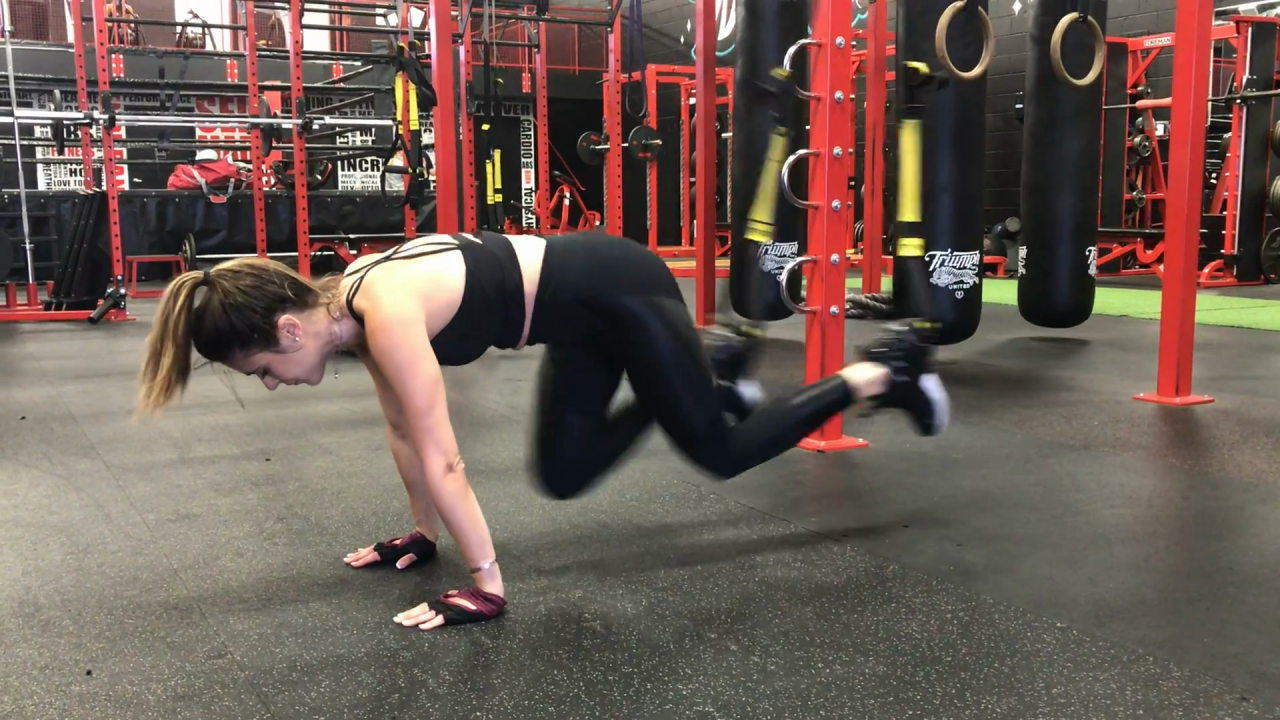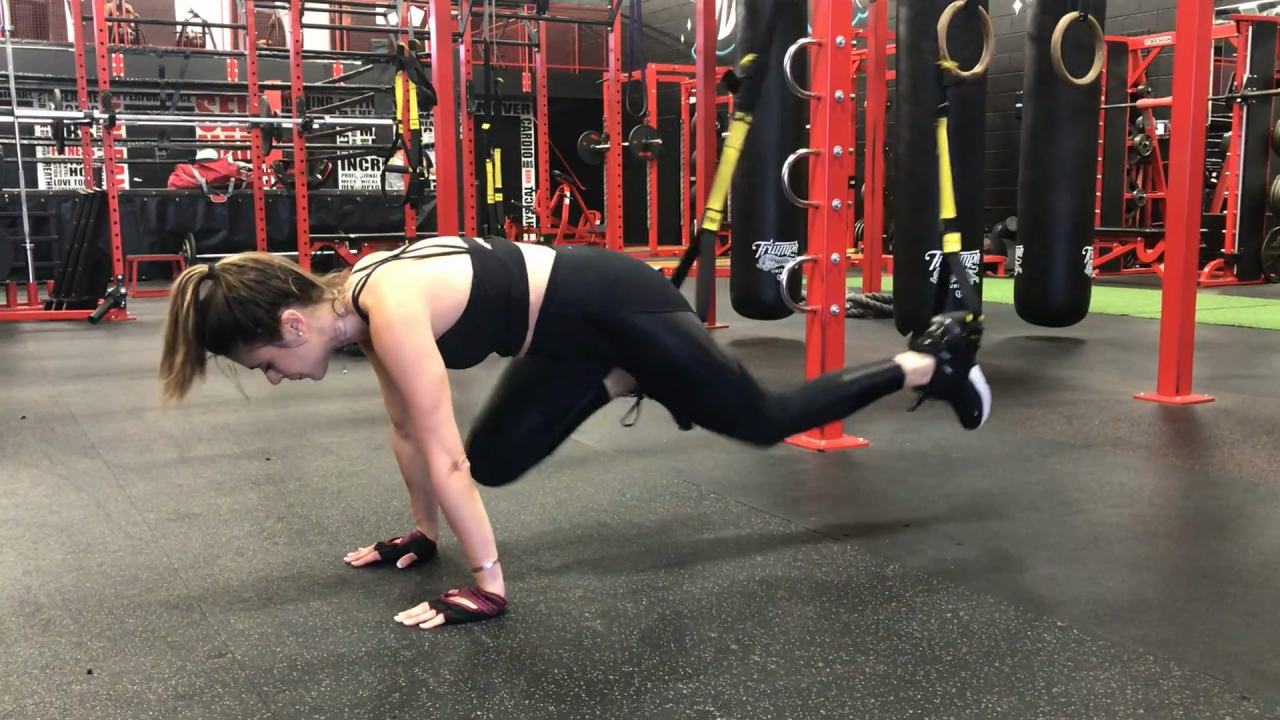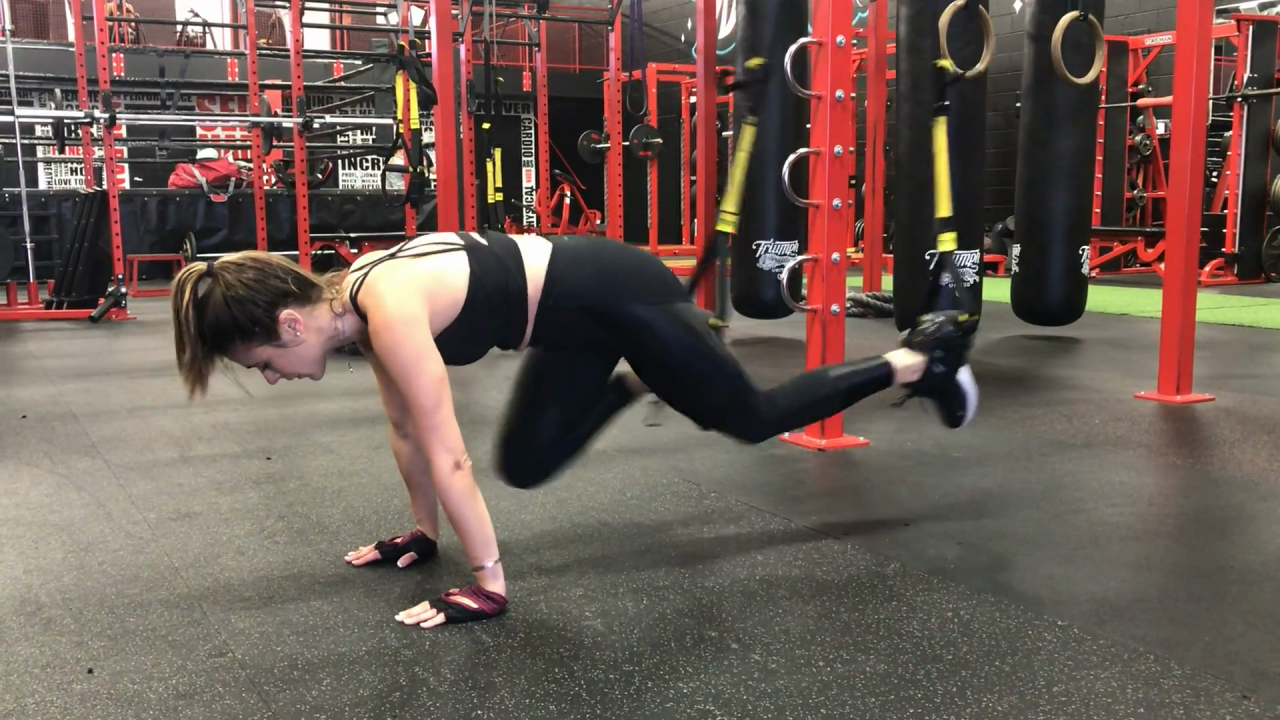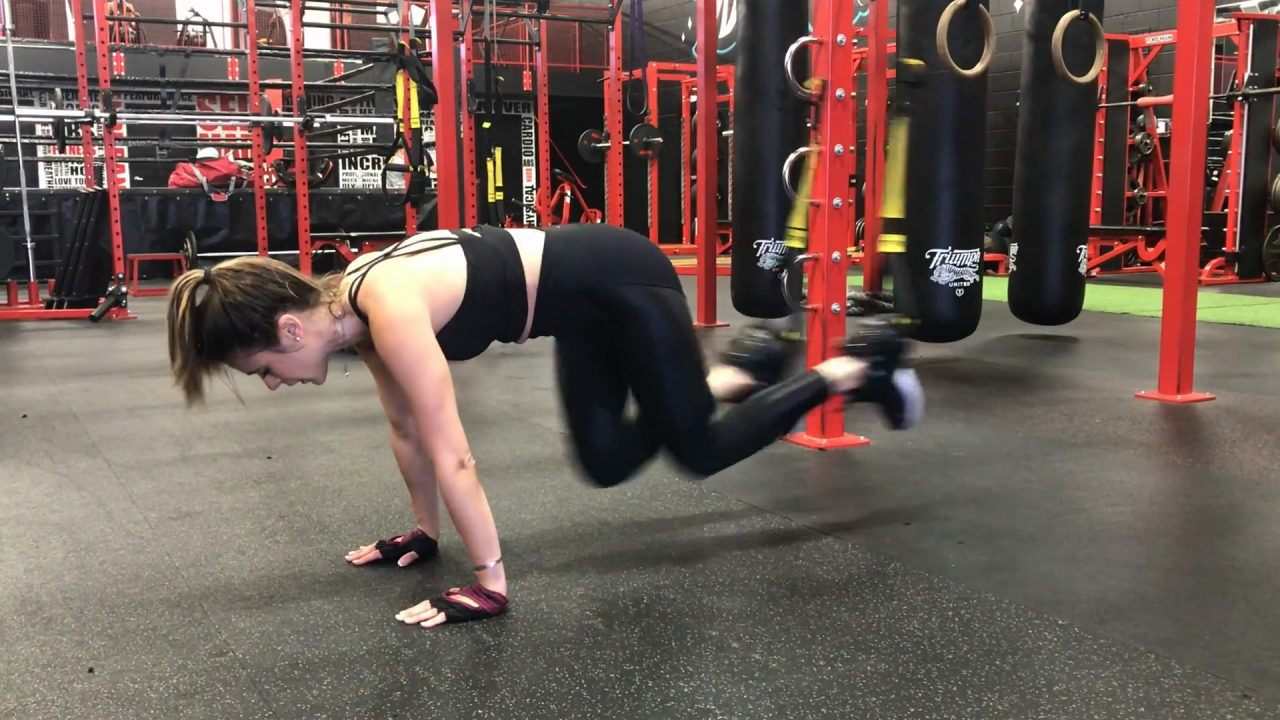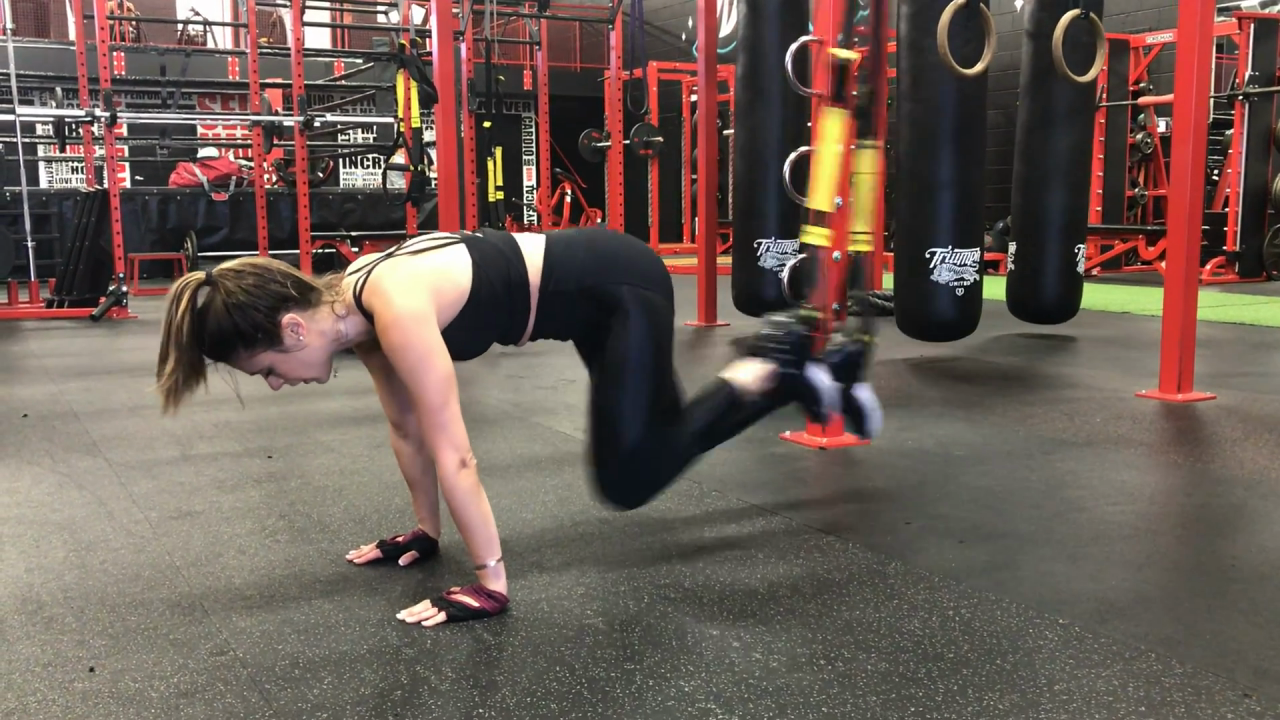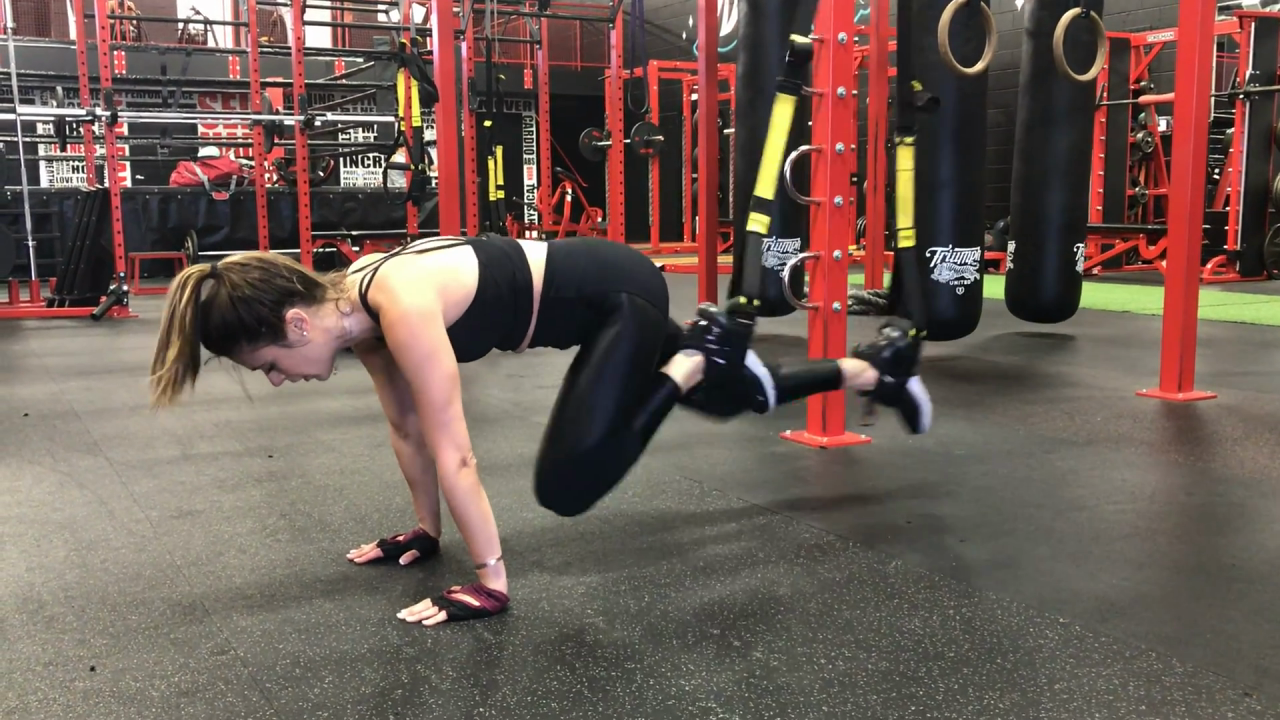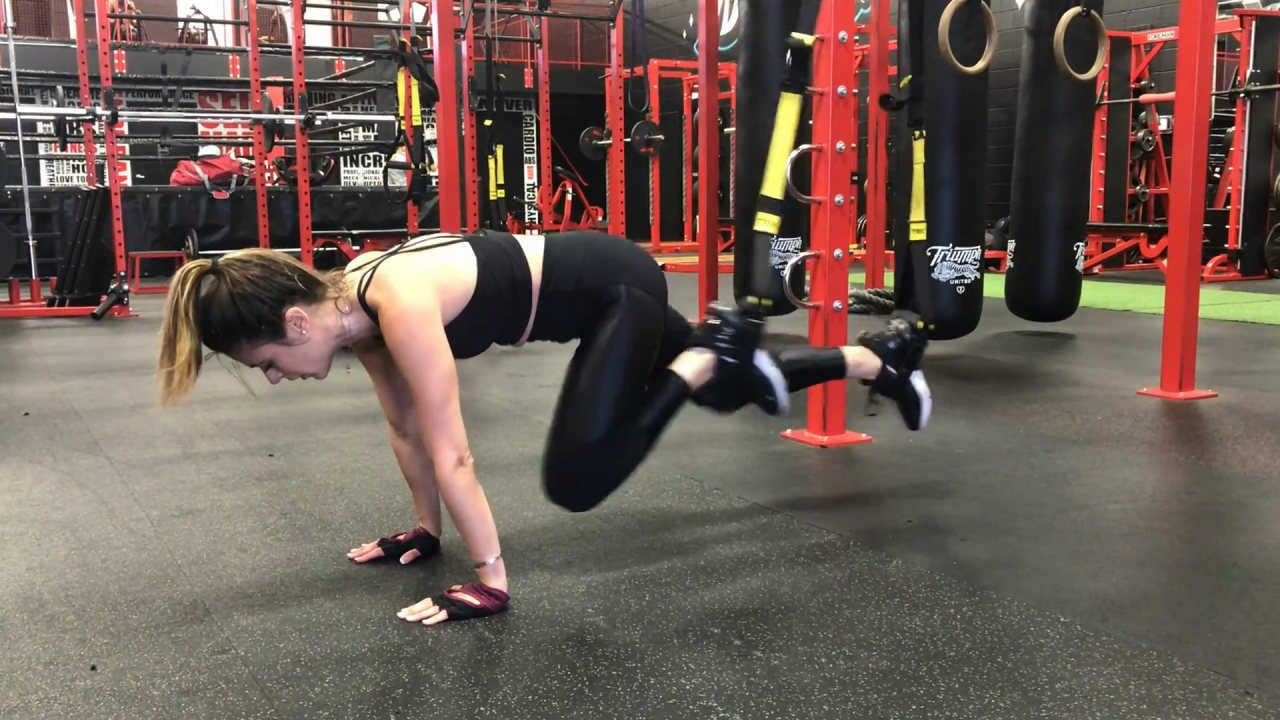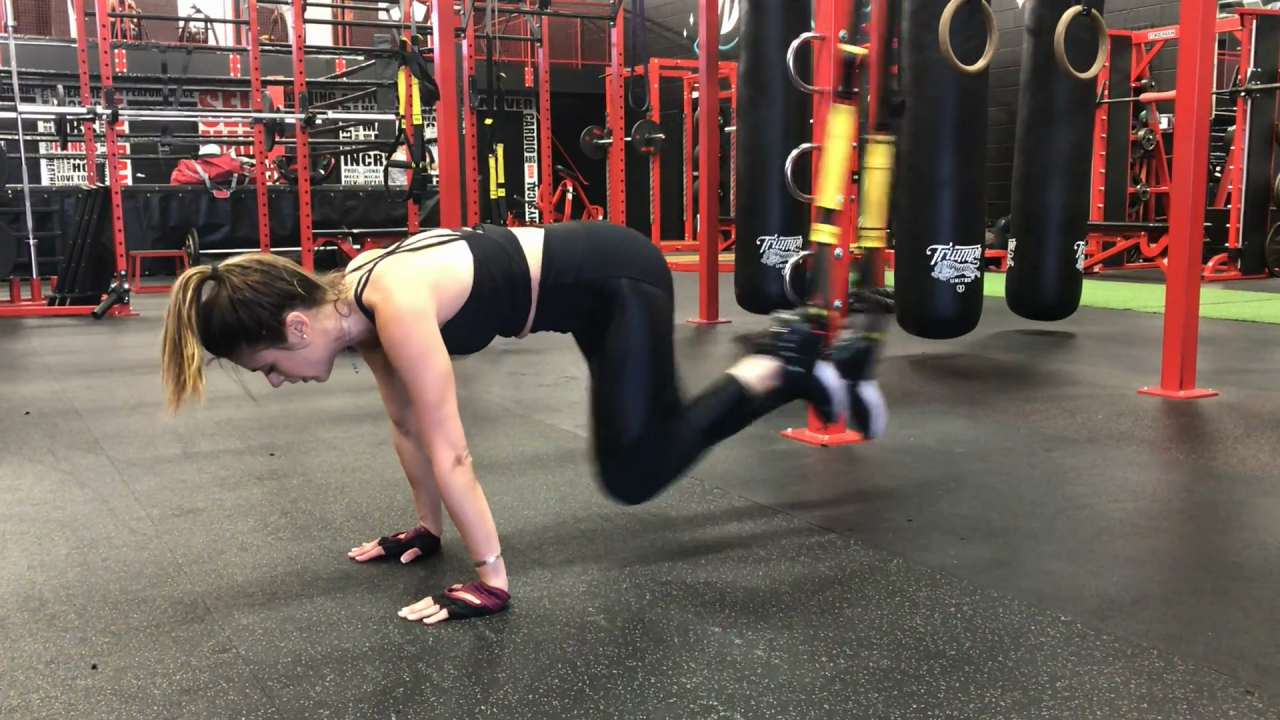
dt=0.1s
person 1, frame 1
left shoulder: (386, 314)
right shoulder: (346, 304)
left elbow: (442, 458)
right elbow: (404, 431)
left wrist: (486, 584)
right wrist: (422, 533)
left hip: (612, 294)
right hip: (579, 303)
left knee: (722, 450)
right knee: (564, 478)
left ankle: (880, 373)
right ankle: (706, 377)
person 1, frame 2
left shoulder: (389, 313)
right shoulder: (358, 294)
left elbow: (444, 457)
right elbow: (407, 430)
left wrist: (488, 583)
right wrist: (423, 533)
left hip: (614, 307)
right hip: (576, 320)
left knee: (761, 420)
right knee: (498, 457)
left ankle: (930, 363)
right ankle: (612, 386)
person 1, frame 3
left shoulder: (388, 312)
right shoulder: (357, 293)
left elbow: (446, 455)
right elbow: (406, 429)
left wrist: (490, 582)
right wrist: (423, 531)
left hip: (615, 295)
right hip: (576, 303)
left knee: (752, 418)
right knee: (525, 462)
left ankle: (921, 361)
right ankle: (635, 380)
person 1, frame 4
left shoulder: (388, 310)
right shoulder: (344, 302)
left elbow: (448, 452)
right elbow: (404, 428)
left wrist: (488, 582)
right wrist: (424, 532)
left hip: (616, 286)
right hip: (580, 290)
left knee: (701, 450)
right knee: (607, 462)
left ankle: (853, 366)
right ankle: (738, 369)
person 1, frame 5
left shoulder: (394, 310)
right shoulder: (344, 303)
left elbow: (450, 453)
right elbow: (406, 428)
left wrist: (491, 581)
right wrist: (425, 531)
left hip: (617, 284)
right hip: (574, 289)
left knee: (628, 484)
right knee: (650, 445)
left ankle: (773, 367)
right ankle: (826, 379)
person 1, frame 6
left shoulder: (398, 308)
right shoulder: (352, 306)
left elbow: (452, 454)
right elbow: (406, 429)
left wrist: (490, 579)
right wrist: (424, 530)
left hip: (615, 292)
right hip: (587, 297)
left knee: (566, 486)
right knee: (723, 399)
left ankle: (698, 358)
right ankle: (878, 369)
person 1, frame 7
left shoulder: (397, 306)
right shoulder: (352, 304)
left elbow: (449, 451)
right elbow: (405, 427)
left wrist: (490, 579)
right wrist: (425, 529)
left hip: (613, 285)
right hip: (585, 289)
left knee: (574, 482)
right knee: (730, 393)
left ankle: (706, 354)
right ankle: (880, 359)
person 1, frame 8
left shoulder: (395, 308)
right shoulder: (350, 302)
left elbow: (448, 450)
right elbow: (406, 424)
left wrist: (492, 579)
right wrist: (427, 527)
left hip: (614, 276)
right hip: (582, 280)
left knee: (634, 476)
right knee: (657, 426)
left ankle: (777, 364)
right ankle: (819, 370)
